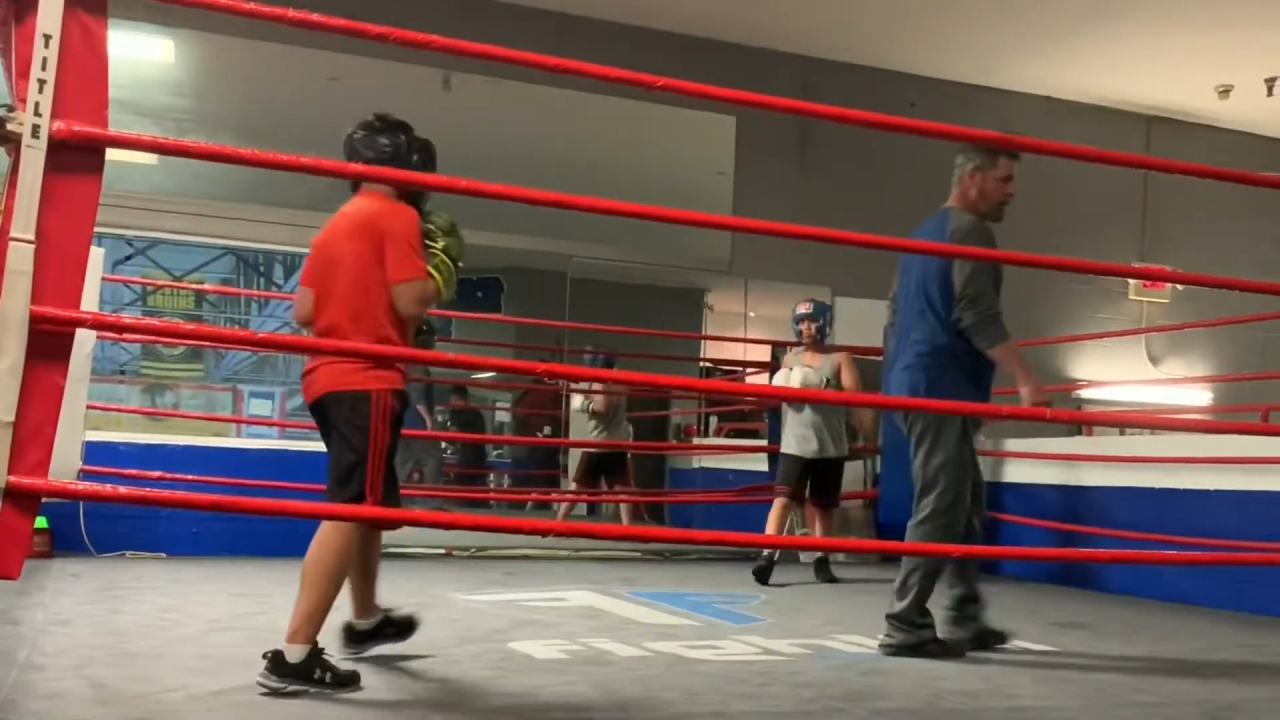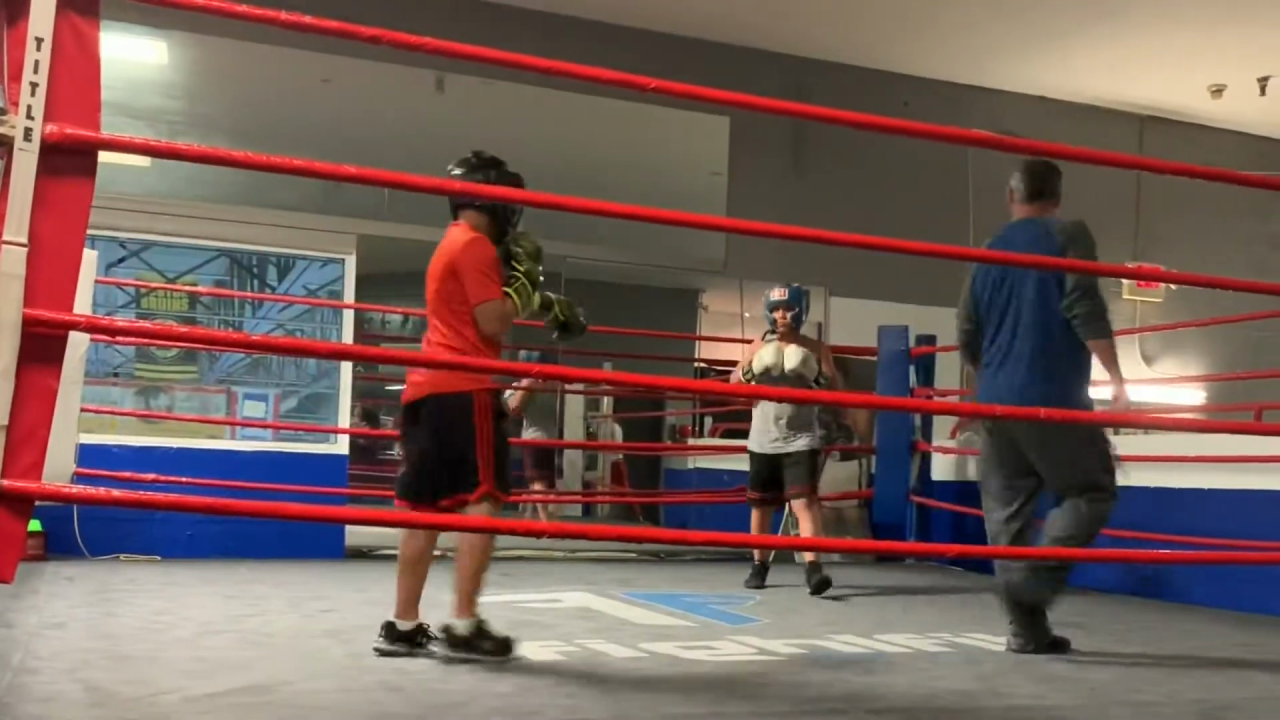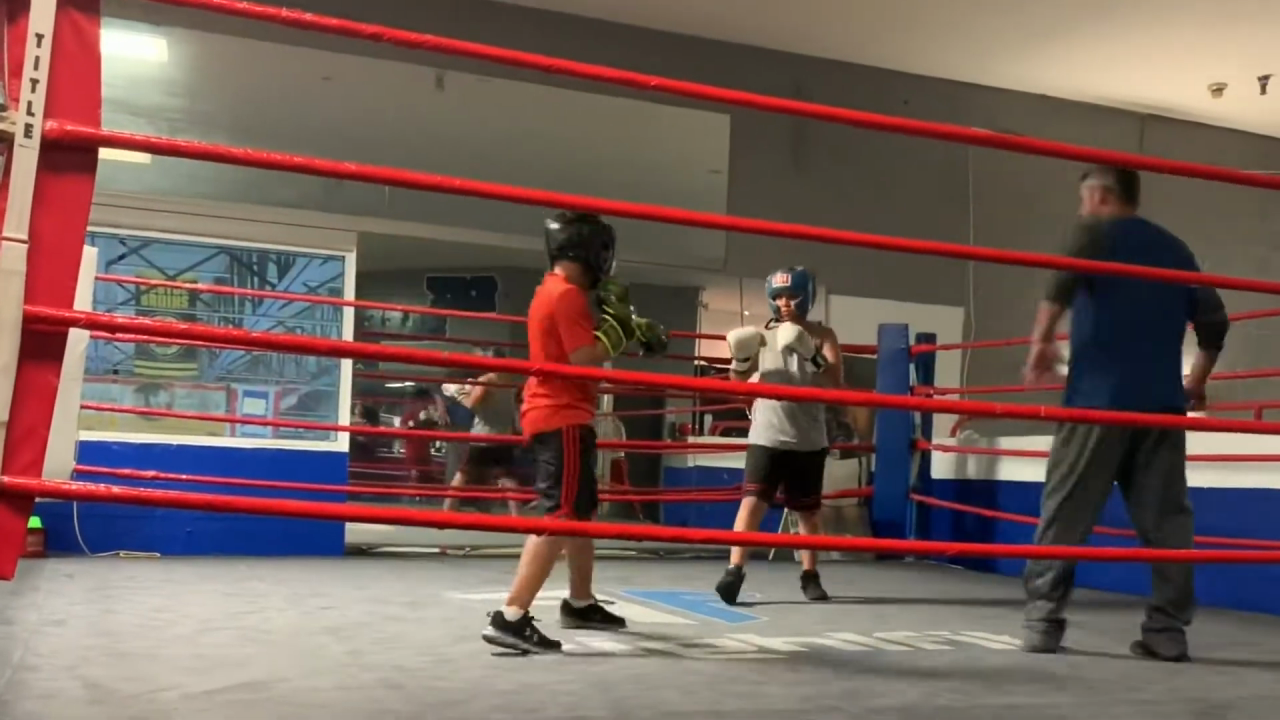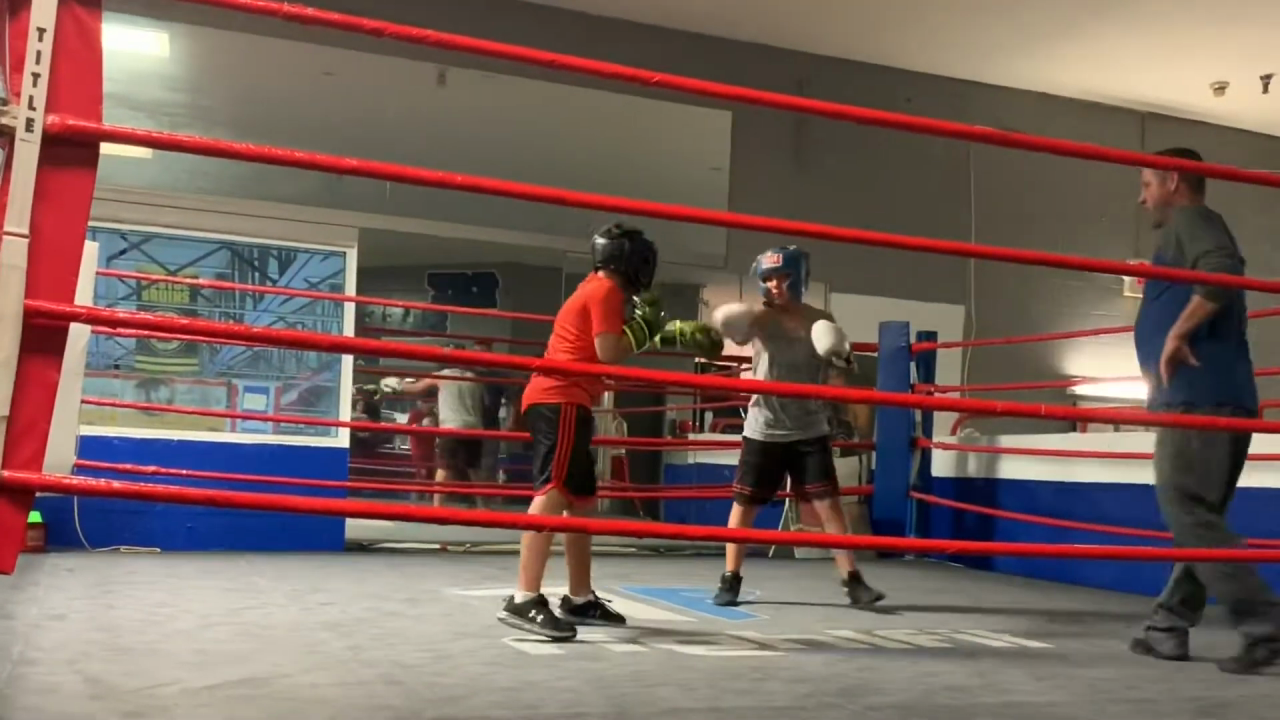
dt=0.5s
person 1, frame 1
left shoulder: (923, 232)
right shoulder: (969, 231)
left elbow: (897, 315)
right elbow: (978, 316)
right wrist: (1026, 379)
left hip: (911, 384)
right hip: (944, 390)
left knee: (960, 506)
right knee: (940, 509)
left ankle: (967, 617)
right ankle: (906, 627)
person 1, frame 2
left shoulder: (990, 251)
right shoulder: (1069, 234)
left elbow: (967, 332)
right elbow: (1084, 307)
right wrist: (1116, 375)
left hip: (996, 402)
right hip: (1055, 398)
left knee: (1007, 514)
right knee: (1091, 495)
left ankle: (1025, 626)
right ankle: (1031, 578)
person 1, frame 3
left shoulder: (1093, 231)
right shoulder: (1176, 249)
left elbow: (1064, 278)
right elbow: (1213, 321)
left wrist: (1041, 340)
right wrist: (1198, 377)
left hip: (1098, 398)
right hip: (1163, 400)
left knee: (1065, 511)
right knee: (1166, 517)
left ankle: (1042, 621)
right ankle: (1168, 631)
person 1, frame 4
left shoulder: (1188, 221)
right shoulder: (1197, 228)
left elbow: (1222, 275)
right elbow: (1231, 309)
left wrist: (1174, 334)
left hip: (1197, 395)
right hip: (1224, 395)
left knee: (1189, 510)
right knee: (1195, 515)
right ankle: (1169, 627)
person 2, frame 1
left shoulder: (335, 225)
right shoulder: (397, 217)
left elbow: (303, 312)
right elbow: (410, 302)
right wrist: (443, 258)
left hip: (327, 377)
right hip: (367, 380)
left knee: (365, 505)
right knee: (353, 510)
left ankle: (366, 619)
right ankle: (294, 656)
person 2, frame 2
left shoulder: (453, 245)
right shoulder: (475, 246)
left elbow: (489, 307)
right elbow: (495, 322)
left wrist: (552, 307)
right wrist: (525, 274)
left hip: (427, 388)
right hip: (463, 389)
left knee: (428, 505)
right knee: (482, 499)
left ankle: (403, 625)
right ankle: (464, 625)
person 2, frame 3
left shoulder: (550, 290)
right shoulder: (568, 295)
right elbow: (587, 361)
left wrist: (633, 328)
right wrist: (618, 320)
left hip: (549, 415)
right hip: (563, 418)
left knee: (582, 512)
right knee: (561, 516)
left ankle: (580, 602)
right ankle: (511, 617)
person 2, frame 4
left shoulder: (597, 292)
right shoulder: (605, 291)
left elbow: (624, 351)
right elbow: (611, 354)
left wrist: (688, 333)
right wrist: (644, 322)
left hip: (563, 402)
right hip: (559, 400)
left knee: (581, 500)
right knee: (554, 493)
left ankle: (581, 600)
right ankle: (523, 599)
person 3, frame 1
left shoulder: (840, 359)
right shoulder: (791, 359)
left elbow: (855, 395)
left wrist: (821, 387)
right wrist: (780, 391)
left hip: (831, 445)
right hip: (796, 444)
left knee: (824, 506)
right knee: (783, 499)
left ankle: (821, 560)
right ankle: (767, 558)
person 3, frame 2
left shoulder: (816, 349)
right shoulder: (759, 346)
left elbow: (836, 389)
right elbow: (735, 382)
left wrist: (814, 375)
right wrist: (752, 371)
left hip: (802, 439)
right hip: (764, 440)
left knee: (804, 501)
right knee: (760, 506)
left ankle: (813, 567)
right ankle: (760, 565)
person 3, frame 3
left shoulder: (822, 335)
right shoulder: (762, 336)
left elbow: (836, 380)
right elbow: (738, 384)
left wrist: (811, 357)
right wrist: (740, 361)
left hip: (809, 437)
right hip: (767, 433)
left knee: (808, 510)
right knee: (753, 500)
left ankle: (809, 575)
right ankle: (733, 574)
person 3, frame 4
left shoulder: (820, 322)
right shoulder: (761, 317)
left elbow: (840, 370)
right elbow: (740, 334)
left wrist: (842, 357)
right wrist: (730, 327)
left hip: (810, 429)
right hip: (765, 429)
left knee: (828, 503)
right knee: (744, 502)
left ankle: (853, 582)
right ankle: (730, 579)
